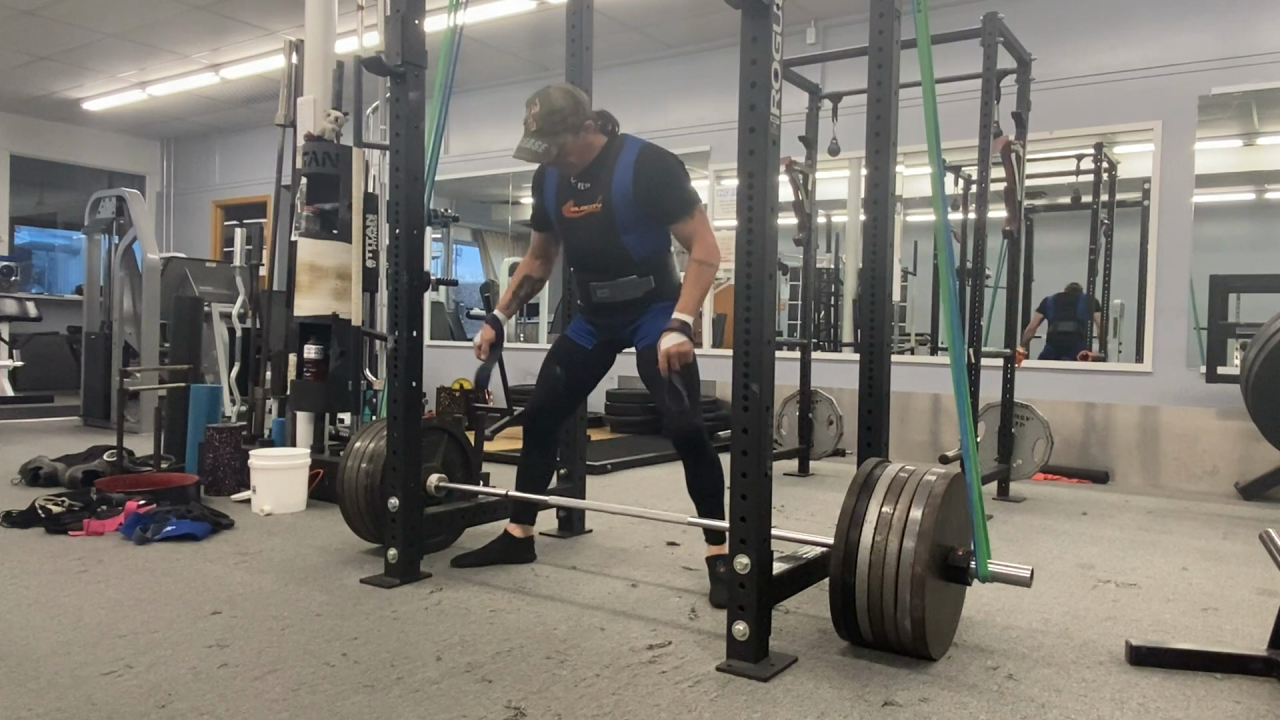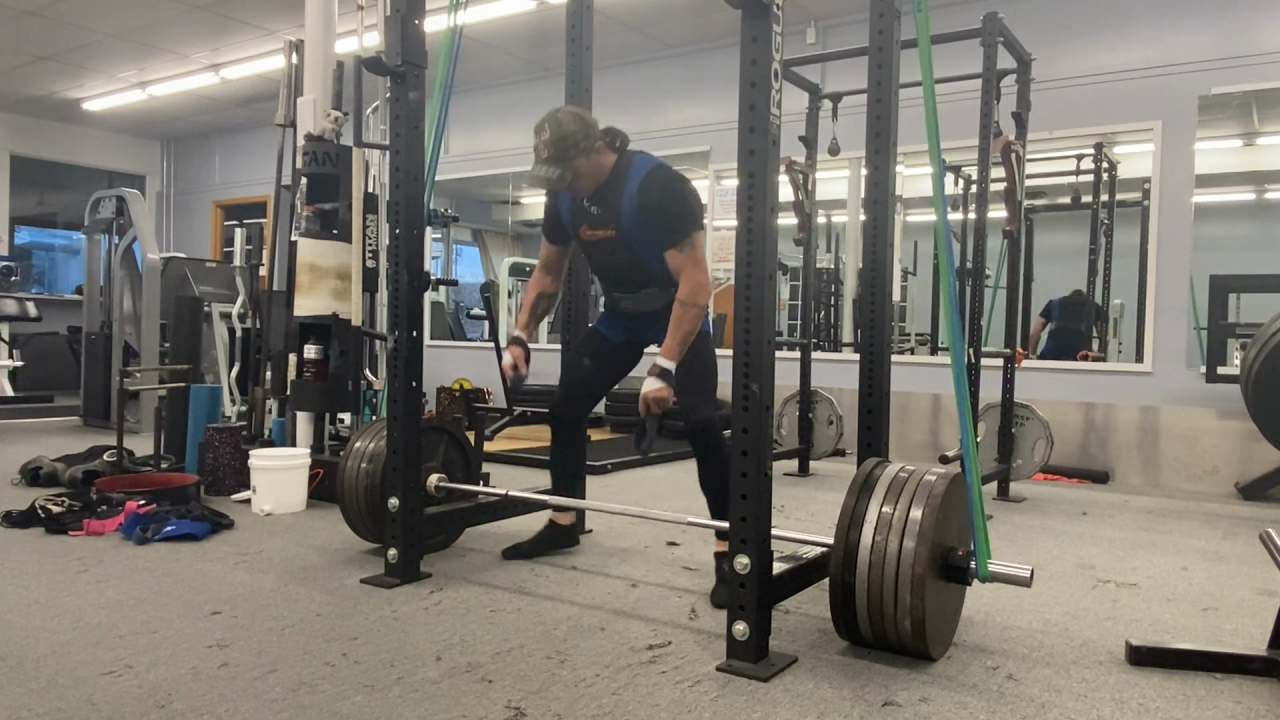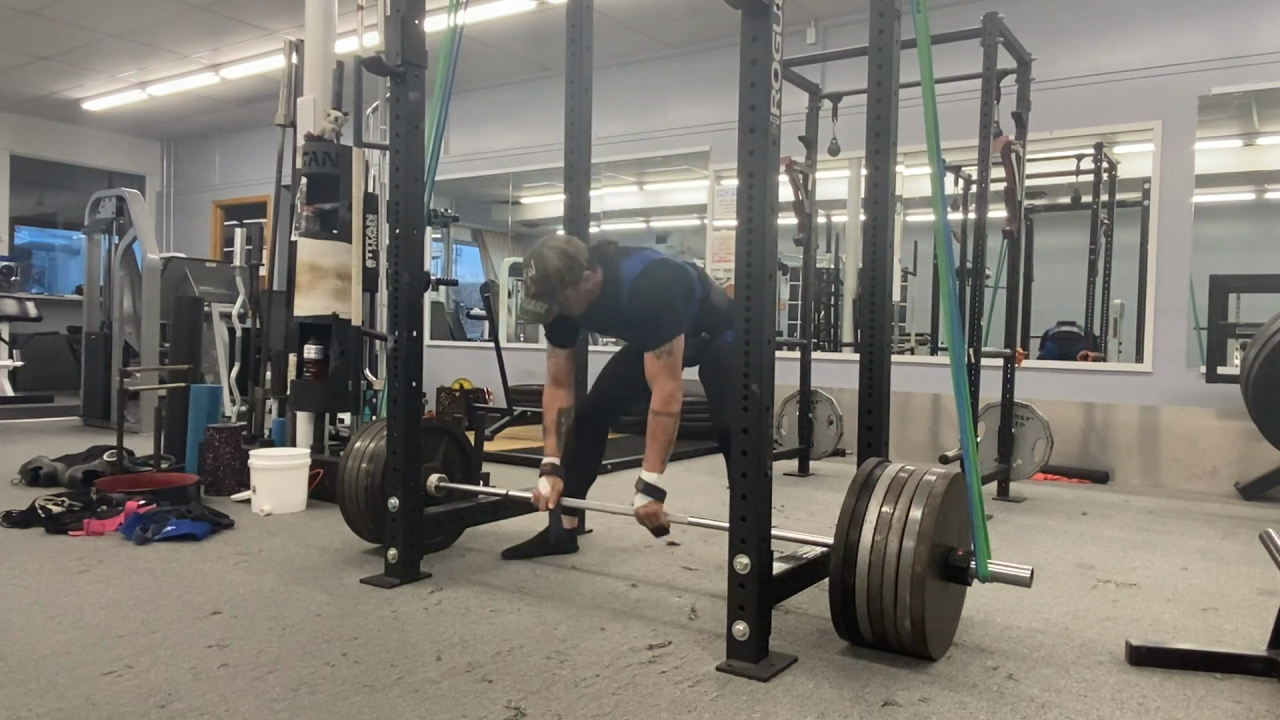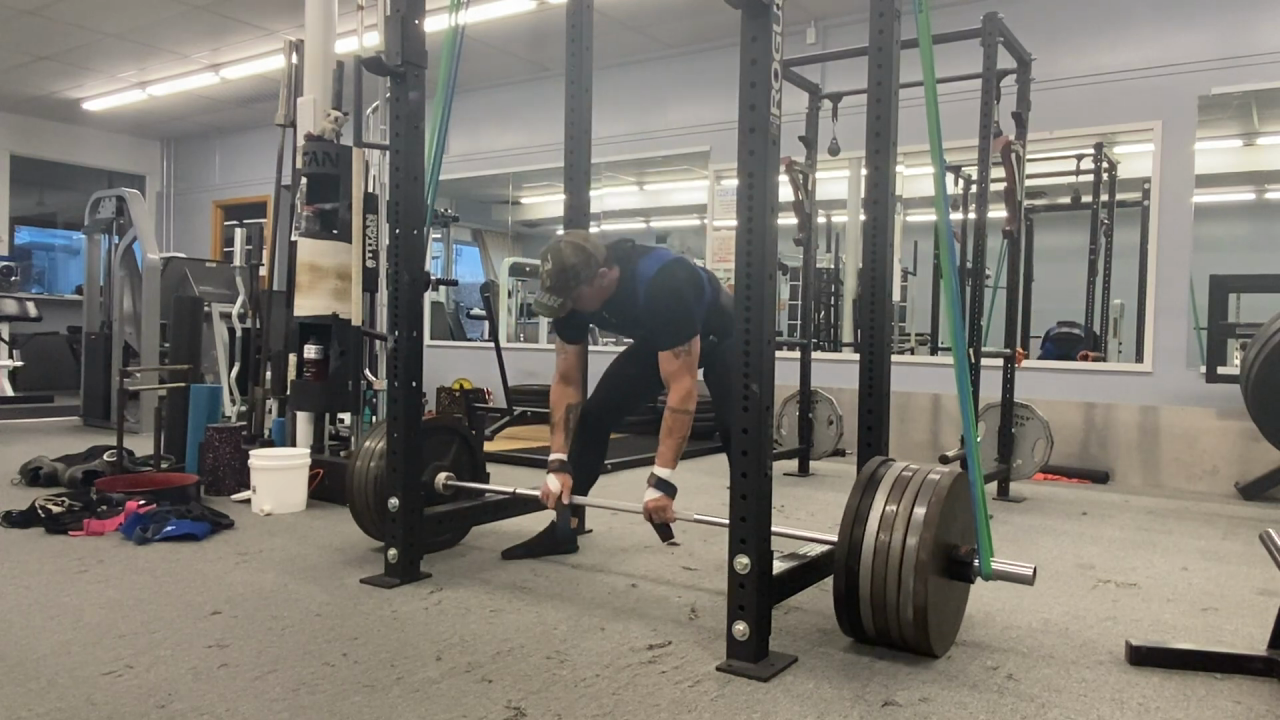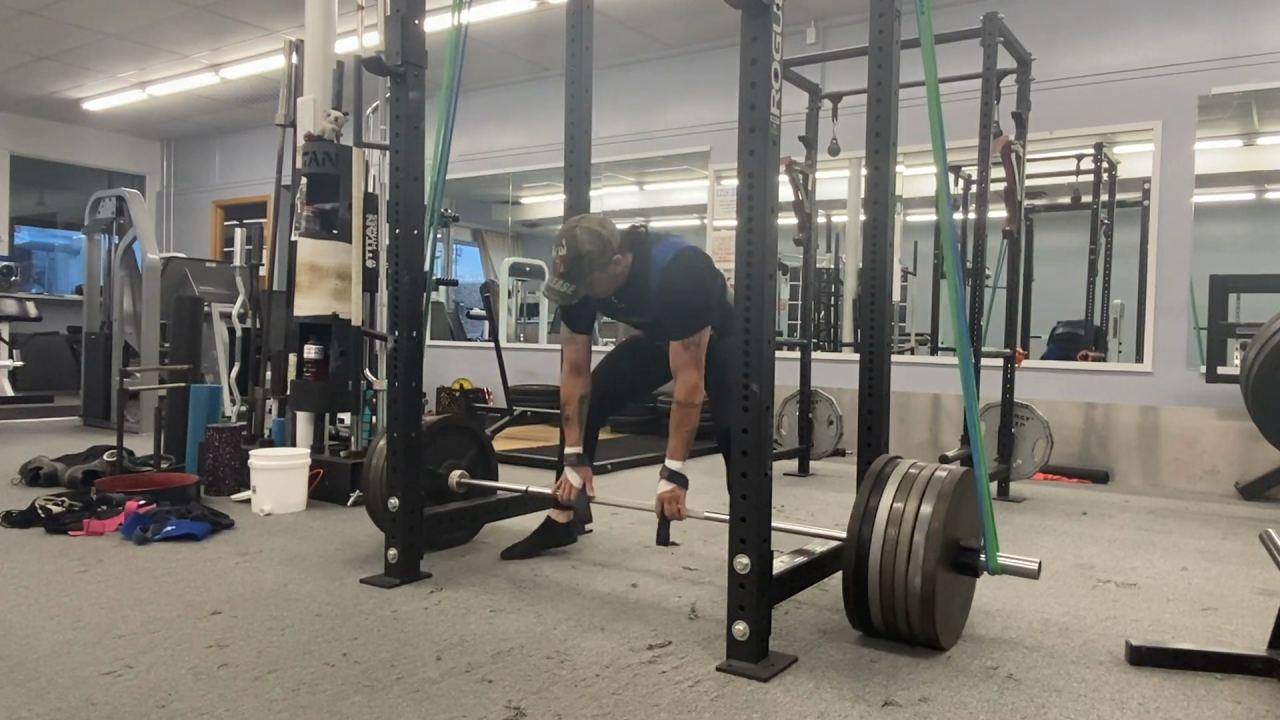
dt=0.4s
person 1, frame 1
left shoulder: (649, 166)
right shoulder: (549, 180)
left elbow: (704, 248)
right elbow: (539, 258)
left wrist: (681, 324)
right wrist: (498, 317)
left hip: (653, 312)
right hip: (593, 316)
left knee: (685, 429)
right knee: (539, 417)
left ankle: (721, 556)
right ankle: (518, 536)
person 1, frame 2
left shoulder: (659, 187)
right shoulder: (563, 194)
left elbow: (695, 283)
right elbow: (547, 270)
left wrist: (664, 367)
right wrist: (520, 336)
left hip: (676, 314)
right hip: (618, 314)
left knee: (699, 422)
right knee: (565, 406)
left ankle: (728, 551)
right ankle: (561, 524)
person 1, frame 3
left shoulder: (650, 283)
right shoulder: (561, 298)
left elbow: (666, 390)
right elbow: (559, 385)
left wrist: (650, 487)
right wrist: (550, 467)
left hip: (714, 332)
left knee: (729, 427)
right knee: (590, 412)
right ankle: (564, 528)
person 1, frame 4
left shoulder: (664, 283)
right shoulder: (571, 294)
left elbow: (682, 387)
right elbow: (567, 381)
left wrist: (662, 481)
right wrist: (558, 464)
left hip: (719, 336)
right hip: (656, 341)
right knee: (595, 413)
right ankle: (565, 527)
person 1, frame 5
left shoulder: (679, 270)
right shoulder: (579, 276)
left elbow: (689, 380)
right elbow: (575, 370)
left wrist: (673, 473)
right wrist: (574, 459)
left hip: (719, 338)
right hip: (656, 337)
left knee: (732, 428)
right knee: (585, 406)
right ankle: (561, 521)
